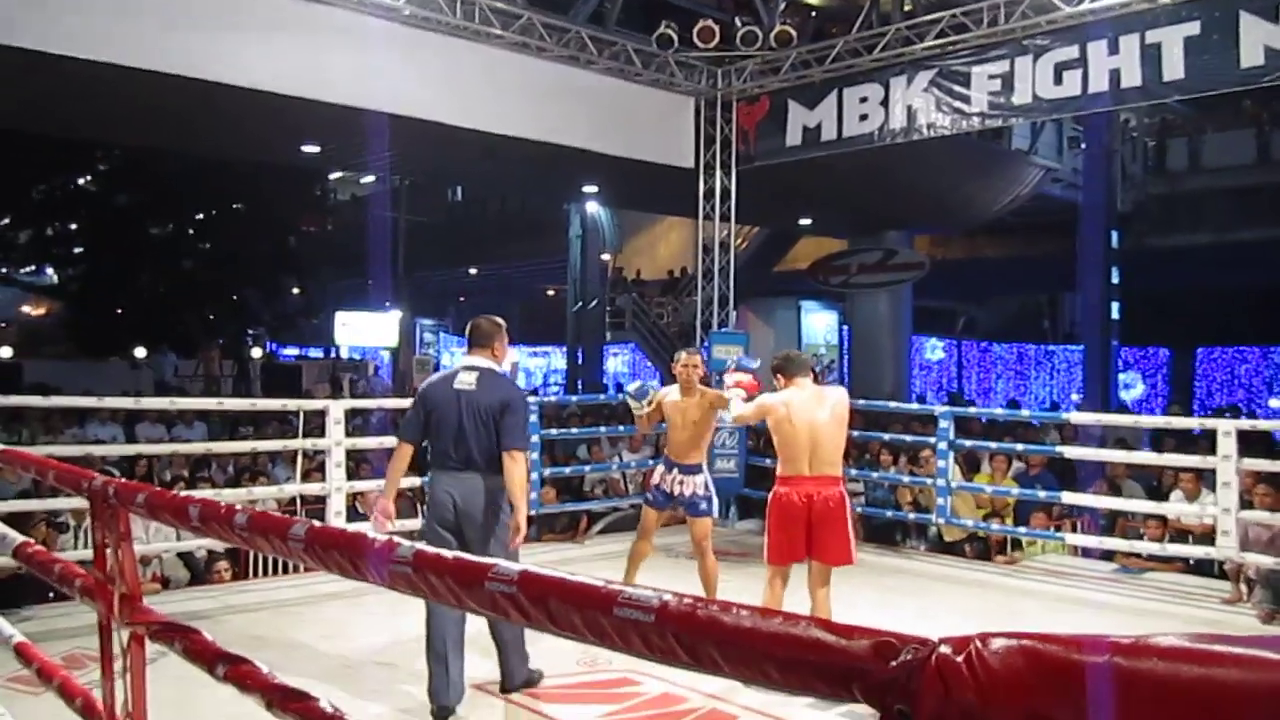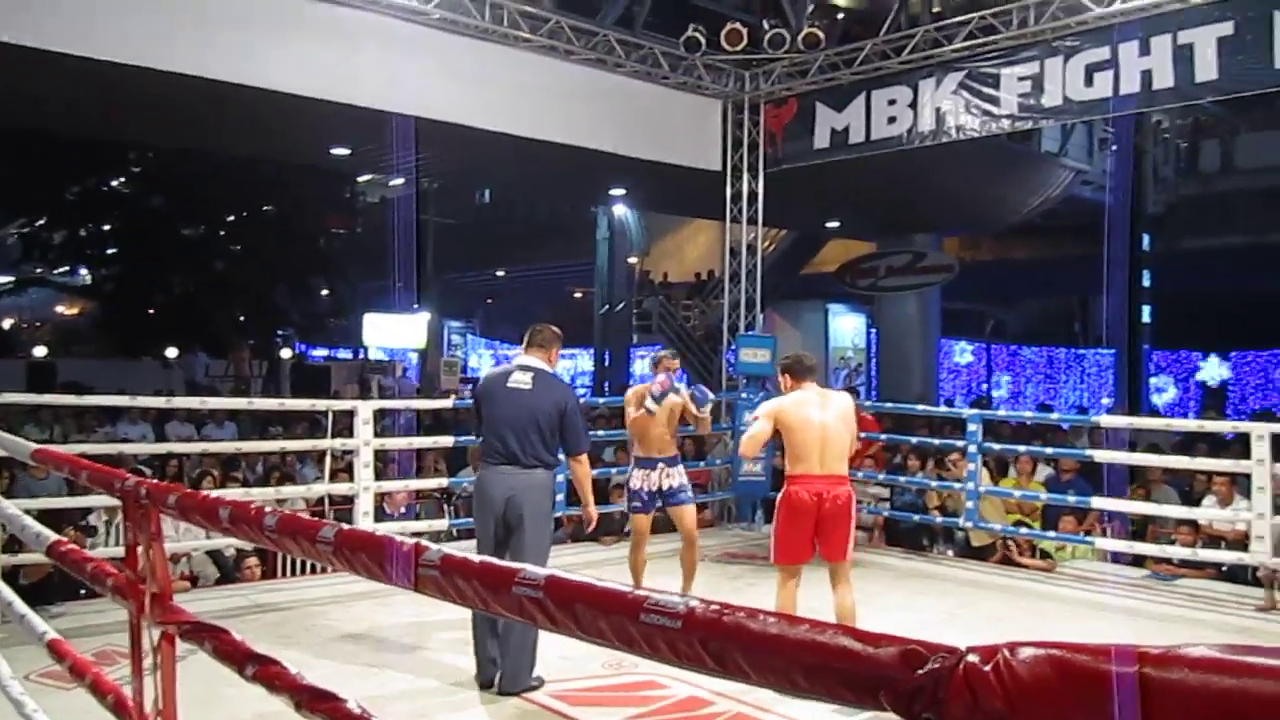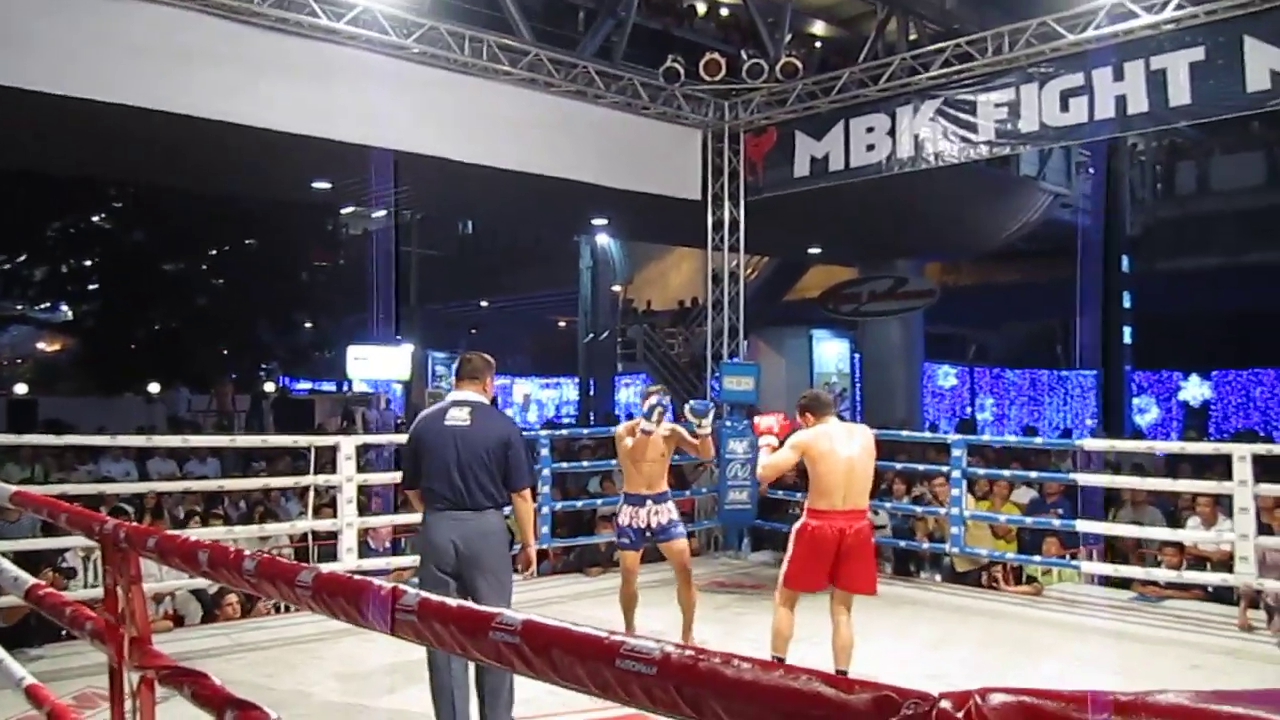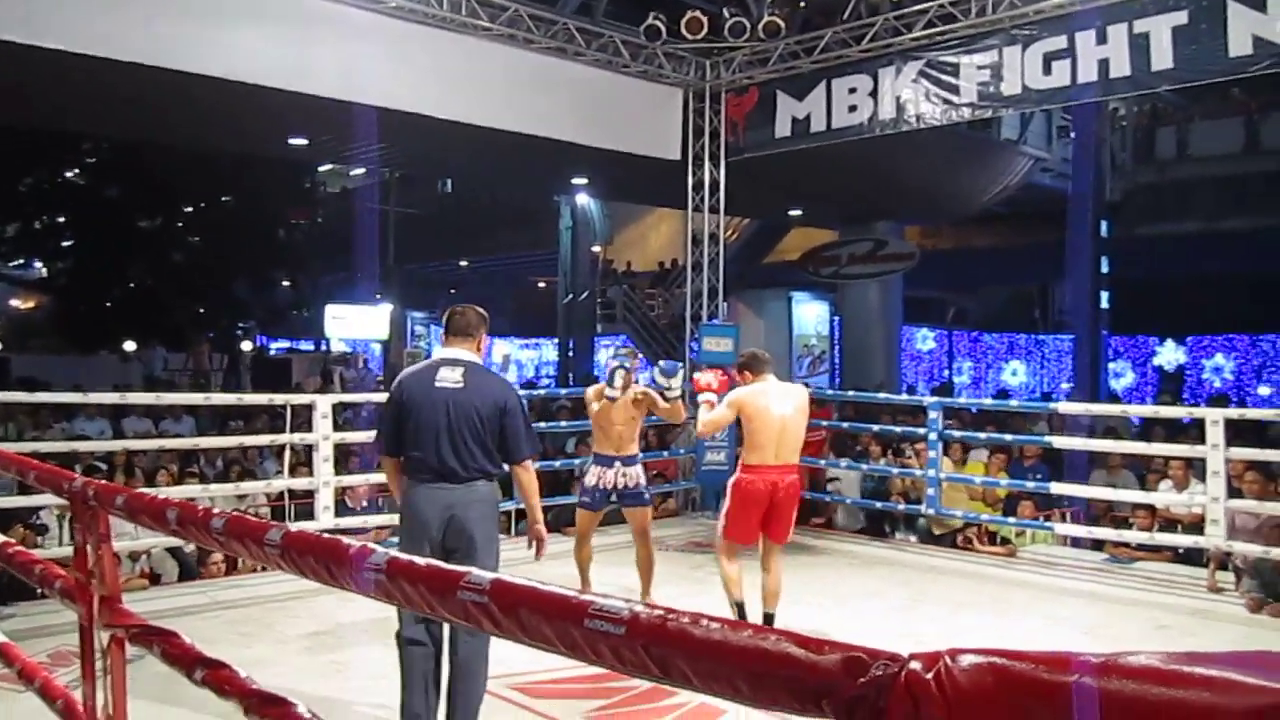
dt=1s
person 1, frame 1
left shoulder: (433, 386)
right shoulder: (507, 391)
left elbow: (405, 446)
right elbow: (513, 456)
left wrist: (387, 495)
right wrist: (520, 509)
left hip: (442, 489)
right hip: (485, 493)
right ankle: (515, 673)
person 1, frame 2
left shoulder: (488, 383)
right shoulder: (561, 392)
right elbow: (577, 456)
right wrist: (588, 502)
left hip: (490, 482)
right hip: (534, 487)
left ankle: (486, 668)
right ankle: (515, 675)
person 1, frame 3
left shoulder: (424, 422)
right shoulder: (503, 426)
left elbow: (412, 490)
right elbow: (520, 494)
right wrist: (528, 543)
left hip: (437, 530)
right hip: (486, 529)
person 1, frame 4
left shoulder: (407, 382)
right shoulder: (498, 388)
left elbow: (389, 458)
right elbow: (521, 464)
right wrist: (536, 519)
left hip: (422, 501)
right hip: (476, 502)
left knee: (417, 619)
person 2, frame 1
left shoulder: (771, 402)
right shoulder: (840, 396)
left elbow: (738, 415)
left wrist: (737, 391)
left hip: (789, 494)
right hip: (830, 494)
left knee: (777, 580)
right knee: (820, 586)
person 2, frame 2
left shoulder: (778, 406)
right shoulder: (845, 400)
left elbow: (746, 450)
left wrist: (758, 422)
left hip: (799, 493)
right hip: (839, 492)
left knee: (788, 579)
right knee: (841, 579)
person 2, frame 3
left shoulder: (805, 438)
right shoulder: (865, 433)
left elbow: (764, 474)
left wrist: (767, 441)
left hip: (819, 525)
right hip: (857, 526)
left knee: (785, 600)
right knee: (842, 611)
right ankle: (841, 679)
person 2, frame 4
left shoulder: (742, 395)
right shoulder: (800, 392)
left elbow: (704, 429)
left wrist: (707, 397)
left hip: (752, 480)
right hip: (788, 481)
left knee: (726, 552)
right knee: (771, 560)
left ankle: (742, 622)
right ankle: (768, 629)
person 3, frame 1
left shoulder: (710, 397)
right shoulder: (664, 395)
right elbow: (644, 428)
right wrist: (638, 408)
left hip: (695, 476)
right hip: (666, 470)
left knee: (702, 546)
right knee: (643, 533)
right ankle: (627, 583)
person 3, frame 2
left shoulder: (681, 395)
right shoulder: (636, 393)
left elbow: (704, 430)
right elbow: (632, 428)
left wrist: (704, 409)
right wrist: (653, 401)
left hip: (673, 469)
right hip: (643, 470)
left knee: (691, 534)
right knee: (639, 538)
left ankle: (686, 592)
person 3, frame 3
left shoulder: (672, 431)
right shoulder: (625, 430)
left elbow: (706, 454)
right elbow: (633, 455)
left wrist: (703, 426)
right wrist: (647, 424)
left hip: (663, 506)
right hip: (632, 507)
left knee: (684, 570)
right knee: (629, 576)
left ankle: (687, 634)
right ankle: (629, 631)
person 3, frame 4
left shoulder: (644, 394)
right shoulder: (595, 392)
left elbow: (678, 417)
right elbow: (598, 419)
left wrist: (673, 389)
right wrist: (612, 389)
left hip: (631, 468)
right hip: (600, 467)
left knee: (643, 536)
right knee: (582, 534)
left ankle: (646, 595)
right ankle: (585, 586)
